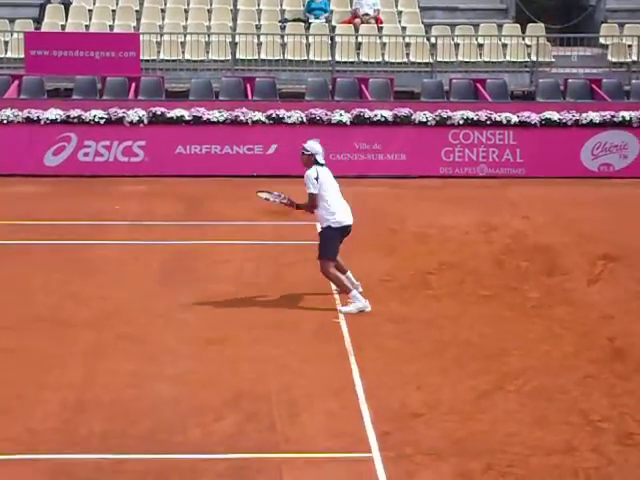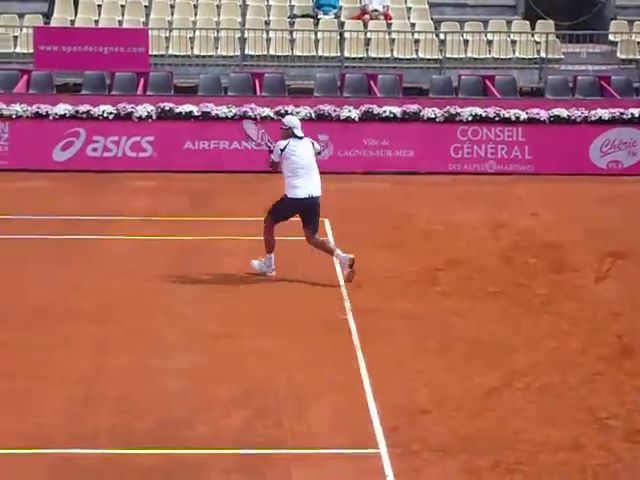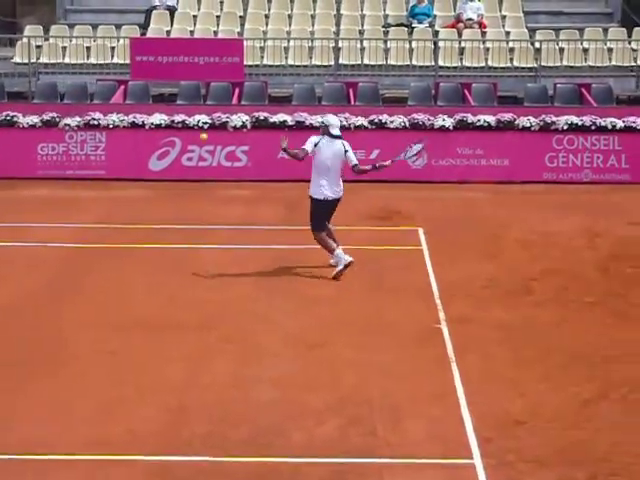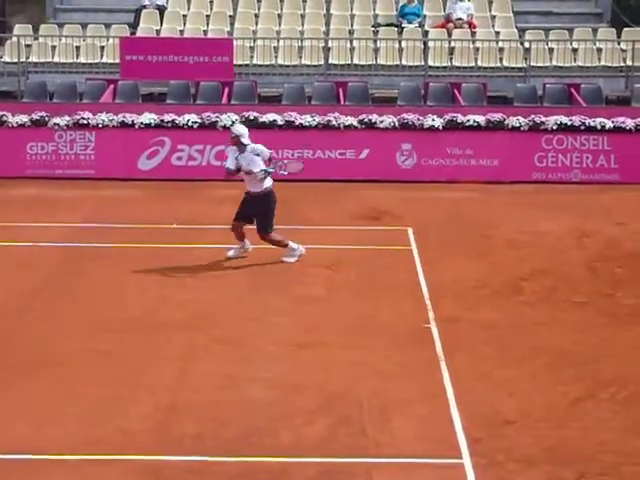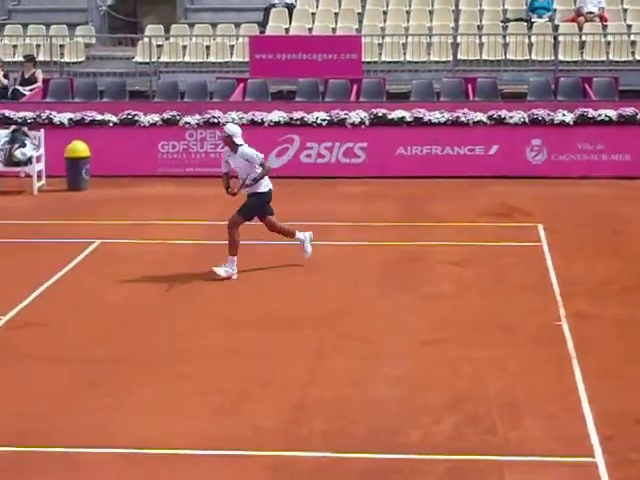
dt=0.5s
person 1, frame 1
left shoulder: (311, 174)
right shoulder: (324, 170)
left elbow: (312, 205)
left wrist: (296, 205)
right wrist: (308, 207)
left hip: (333, 224)
right hip: (345, 220)
left knee: (327, 269)
right knee: (329, 255)
left ankle: (359, 301)
right ankle: (353, 283)
person 1, frame 2
left shoulder: (281, 145)
right shoulder: (309, 142)
left elbow: (274, 168)
right elbow: (319, 150)
left wrist: (273, 154)
left hip: (295, 196)
right hip: (314, 197)
left knee: (269, 222)
right knee: (312, 237)
left ankle: (268, 264)
right ankle: (343, 258)
person 1, frame 3
left shoulder: (316, 140)
right shoulder: (344, 146)
left elbow: (300, 156)
right elbow: (356, 169)
left wrist: (285, 149)
right wrist: (375, 166)
left hip: (319, 194)
right hip: (335, 194)
left knee: (318, 233)
right knee: (323, 225)
left ankle: (341, 258)
right ankle: (339, 255)
person 1, frame 4
left shoulder: (256, 149)
right shoulder: (234, 152)
left elbow: (272, 158)
right elbow: (228, 174)
left wrist: (268, 171)
right wrist: (241, 170)
left hip: (265, 195)
right hip: (251, 195)
left knee: (265, 235)
right knee: (236, 226)
left ankle: (295, 249)
right ankle: (243, 246)
person 1, frame 5
left shoulder: (246, 151)
right shoulder: (227, 152)
left elbow: (266, 168)
right elbow: (225, 174)
left wrist: (250, 183)
right wrist: (228, 187)
left hip: (260, 193)
right hip: (255, 193)
left knee: (232, 224)
right knee: (273, 225)
left ankle: (230, 267)
right ankle: (303, 237)
